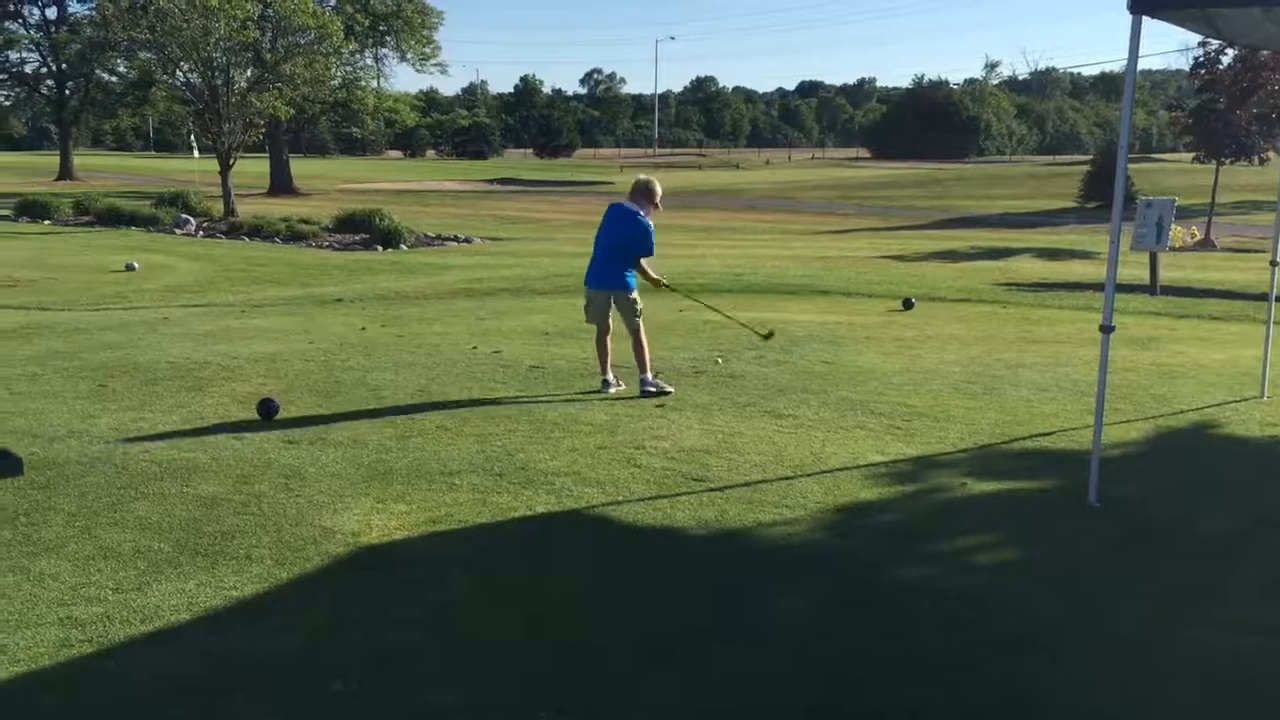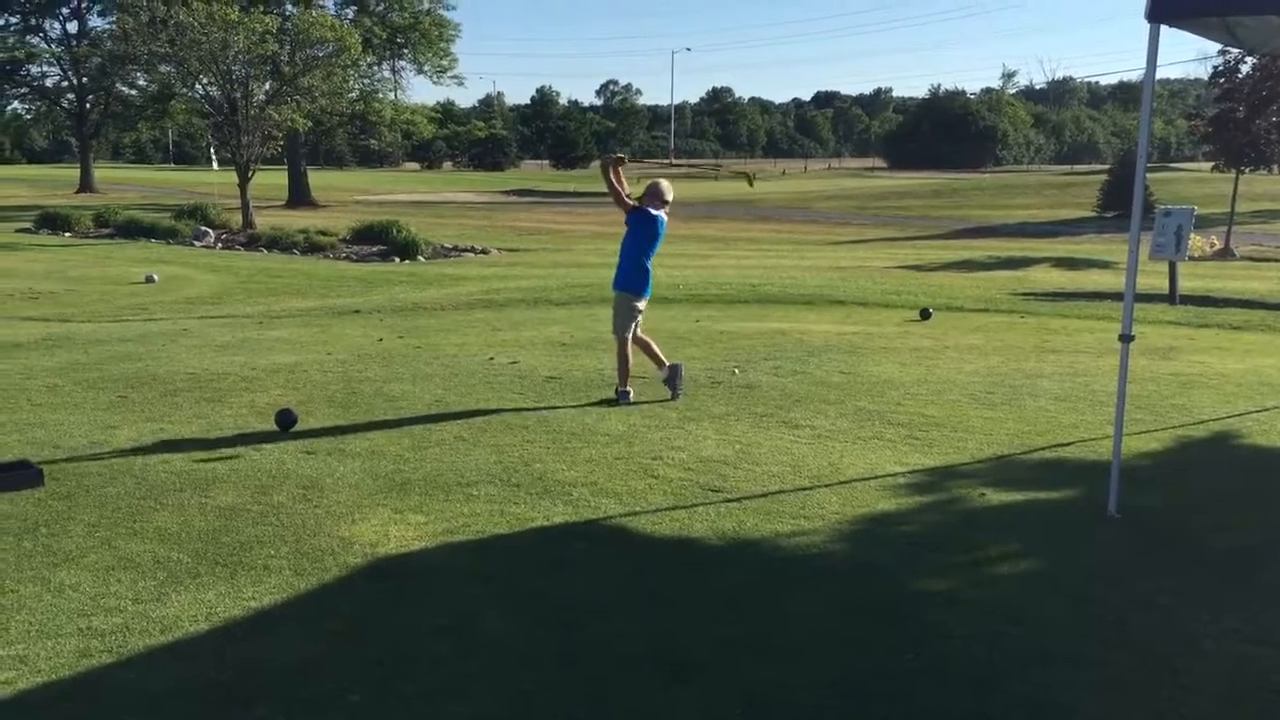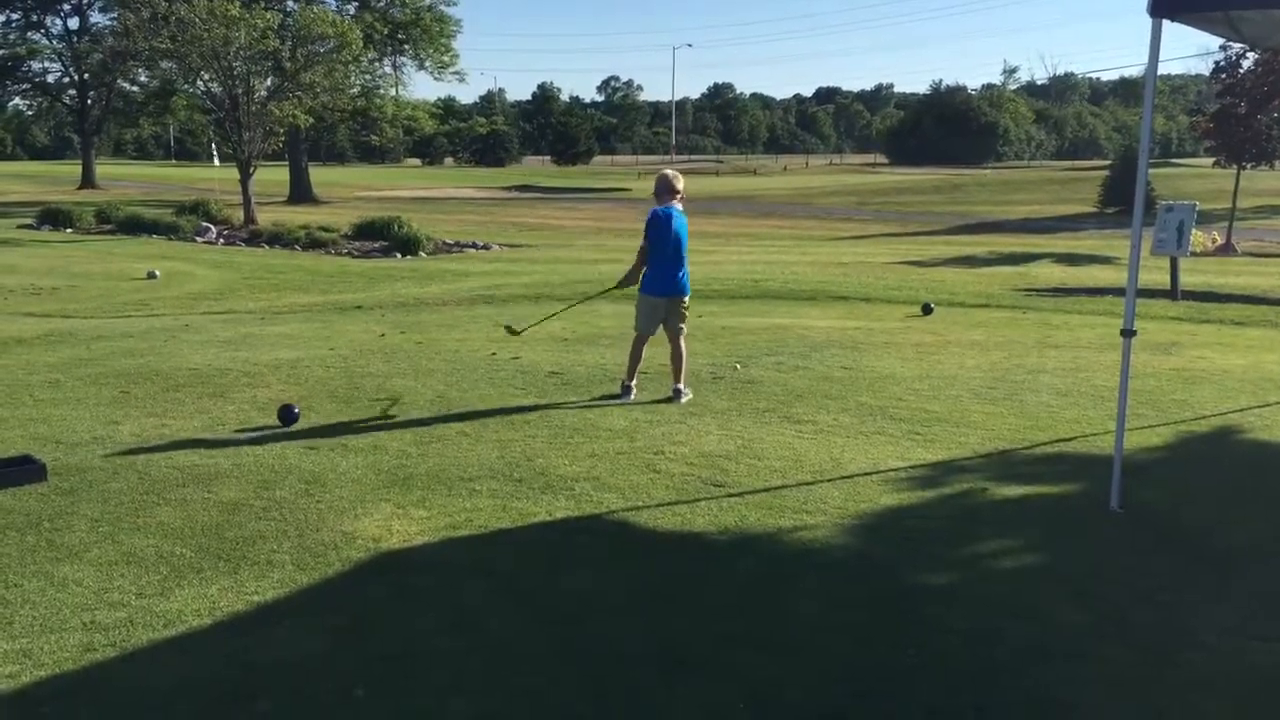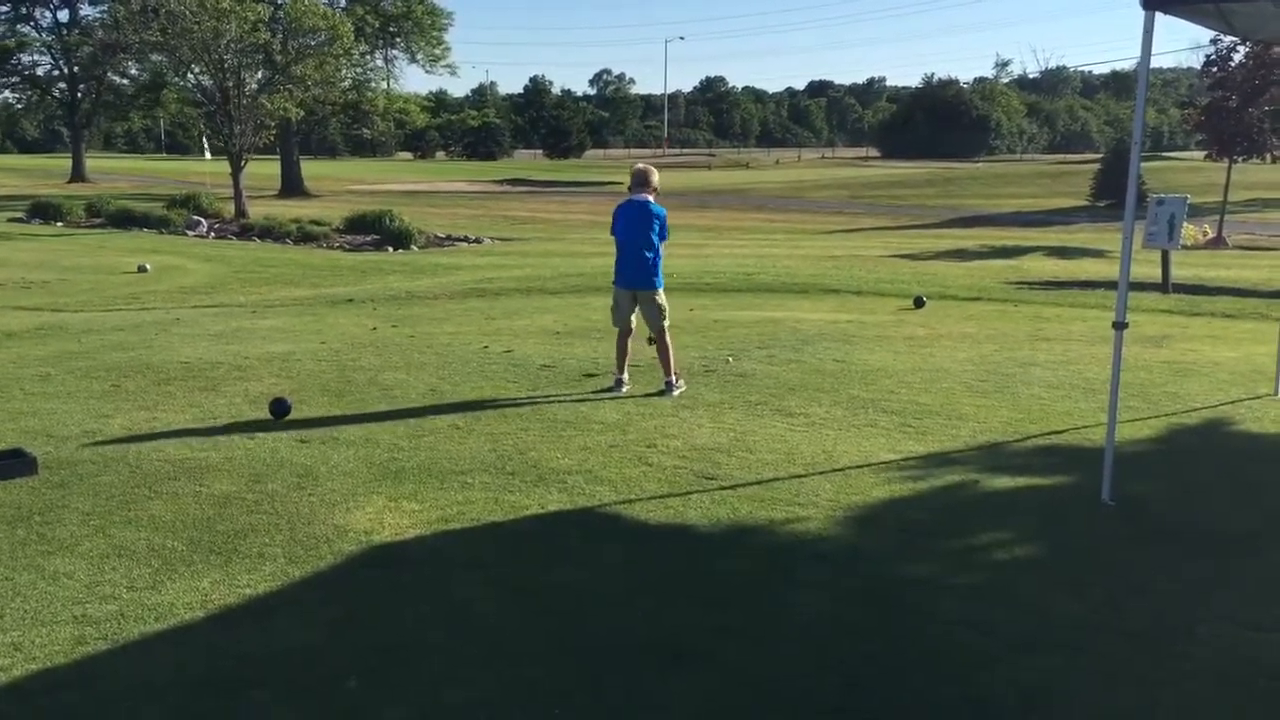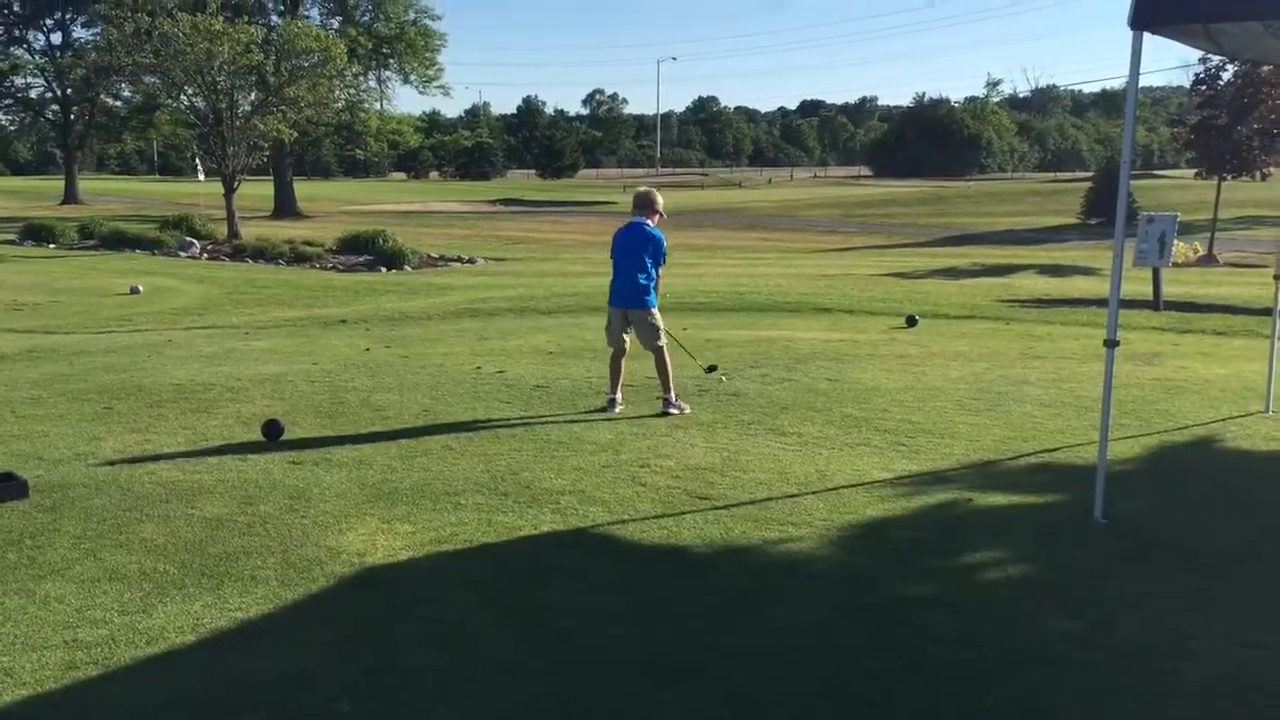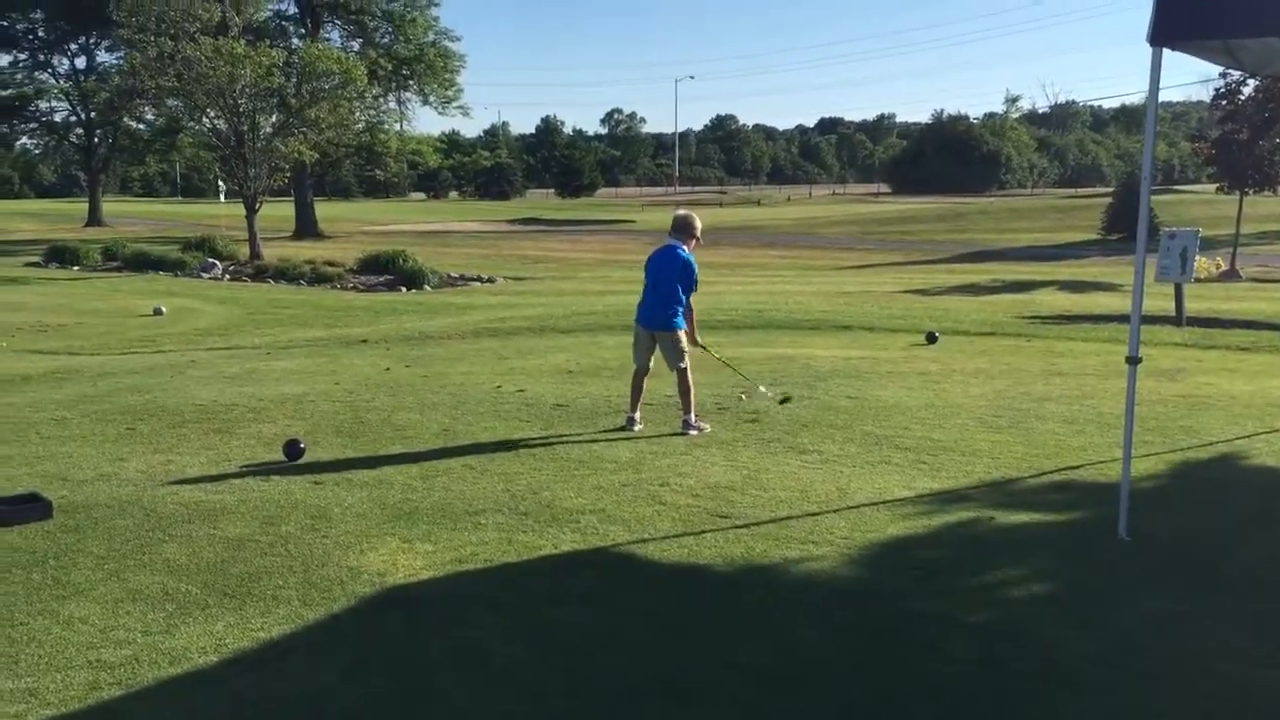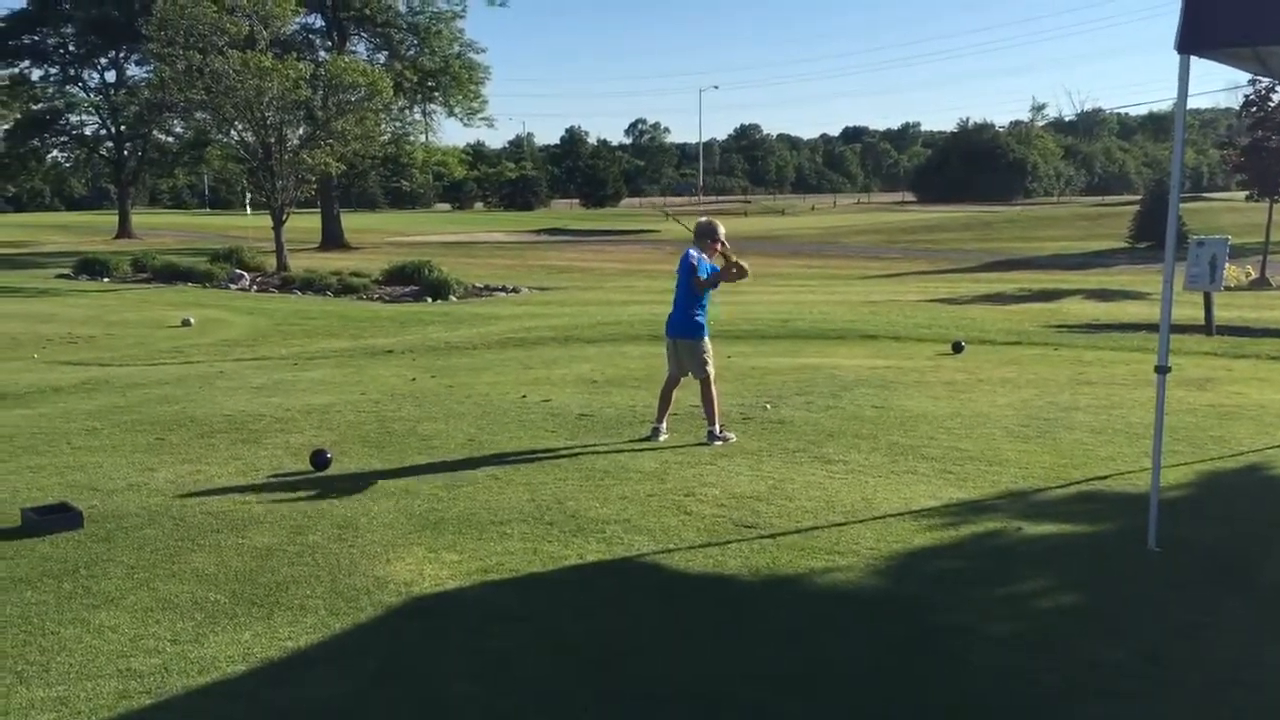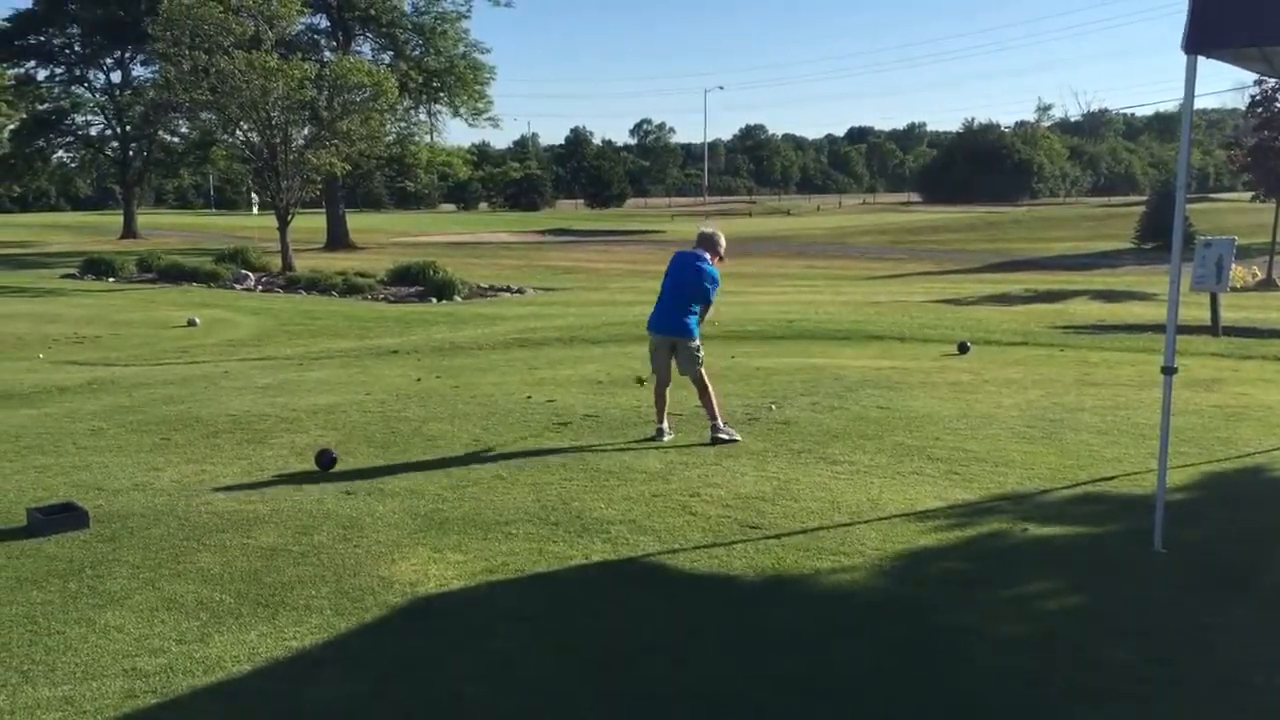
dt=0.5s
person 1, frame 1
left shoulder: (614, 210)
right shoulder: (644, 226)
right elbow: (636, 261)
right wrist: (652, 279)
left hip: (595, 280)
right hip: (620, 282)
left knee: (603, 328)
right knee: (636, 328)
left ankle: (607, 379)
right ankle: (646, 380)
person 1, frame 2
left shoulder: (651, 218)
right shoulder: (651, 219)
left elbow: (624, 201)
right elbow: (627, 198)
left wrist: (610, 170)
right wrist: (615, 169)
left hip: (630, 286)
right hip: (638, 285)
left knee: (624, 337)
right knee: (635, 335)
left ankle: (624, 390)
right ankle: (669, 370)
person 1, frame 3
left shoulder: (657, 215)
right shoulder: (681, 218)
left elbow: (645, 250)
left wrist: (634, 274)
right wrist: (636, 272)
left hip: (654, 288)
right hip: (679, 288)
left knee: (641, 336)
right knee: (676, 338)
left ankle: (629, 385)
right ankle: (679, 388)
person 1, frame 4
left shoulder: (619, 210)
right shoulder: (659, 212)
left elbow: (619, 240)
right elbow: (659, 247)
left hip: (623, 280)
right hip: (649, 280)
left knee: (625, 330)
right knee: (660, 330)
left ankle: (621, 378)
right ankle: (671, 380)
person 1, frame 5
left shoulder: (620, 234)
right shoulder: (656, 236)
right elbow: (657, 274)
right wrist: (653, 299)
left hip: (617, 299)
right hip: (642, 300)
left knee: (619, 350)
right knee: (659, 349)
left ankle: (614, 398)
right ankle: (669, 399)
person 1, frame 6
left shoulder: (655, 255)
right shoulder: (687, 261)
right elbow: (686, 301)
right wrist: (692, 332)
left hip: (645, 319)
right hip: (669, 322)
left knee: (642, 369)
right knee: (683, 370)
left ankle: (633, 417)
right ankle: (689, 420)
person 1, frame 7
left shoulder: (705, 263)
right shoulder: (691, 257)
left elbow: (723, 277)
right elbow: (700, 285)
left wrist: (732, 265)
right wrist: (732, 270)
left hip: (675, 328)
right hip: (692, 329)
left knee: (673, 377)
right knee: (706, 379)
left ankle: (658, 427)
right ankle: (714, 430)
person 1, frame 8
left shoulder: (679, 257)
right shoulder: (712, 274)
right elbow: (703, 311)
left hip: (660, 326)
right hip: (686, 330)
left knee: (662, 378)
right knee: (700, 379)
left ankle: (662, 427)
right ankle: (718, 426)
